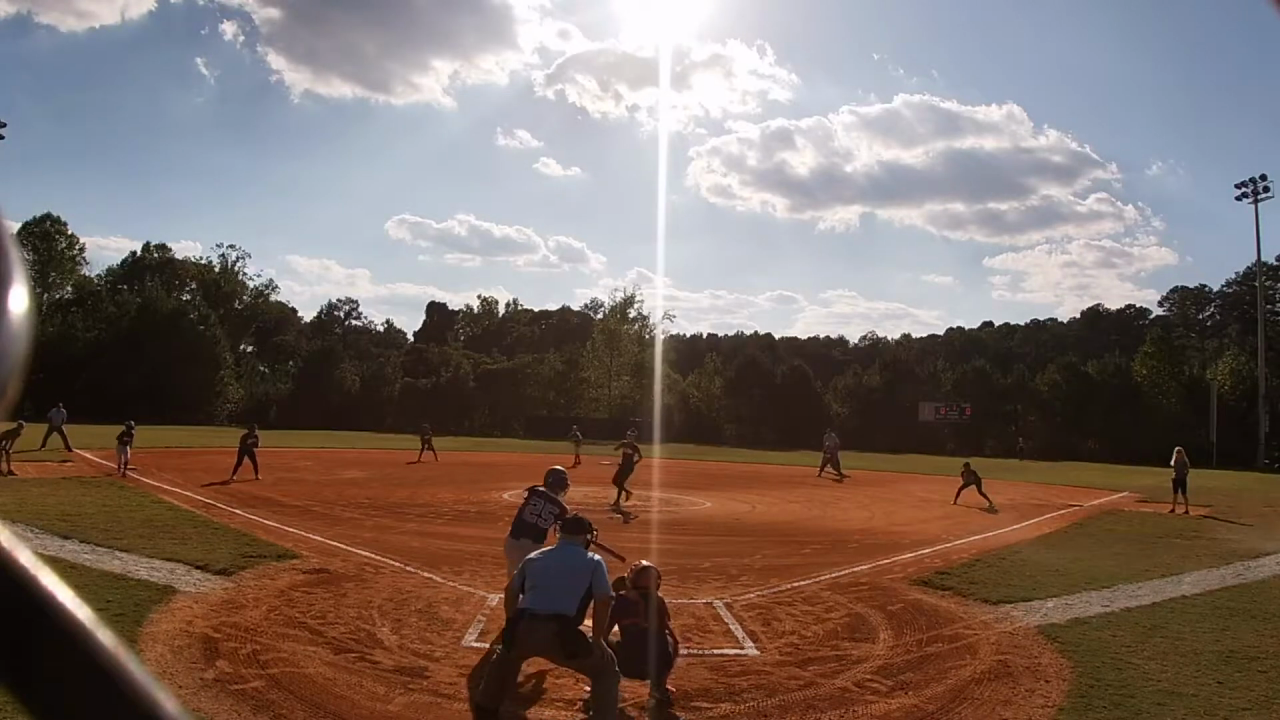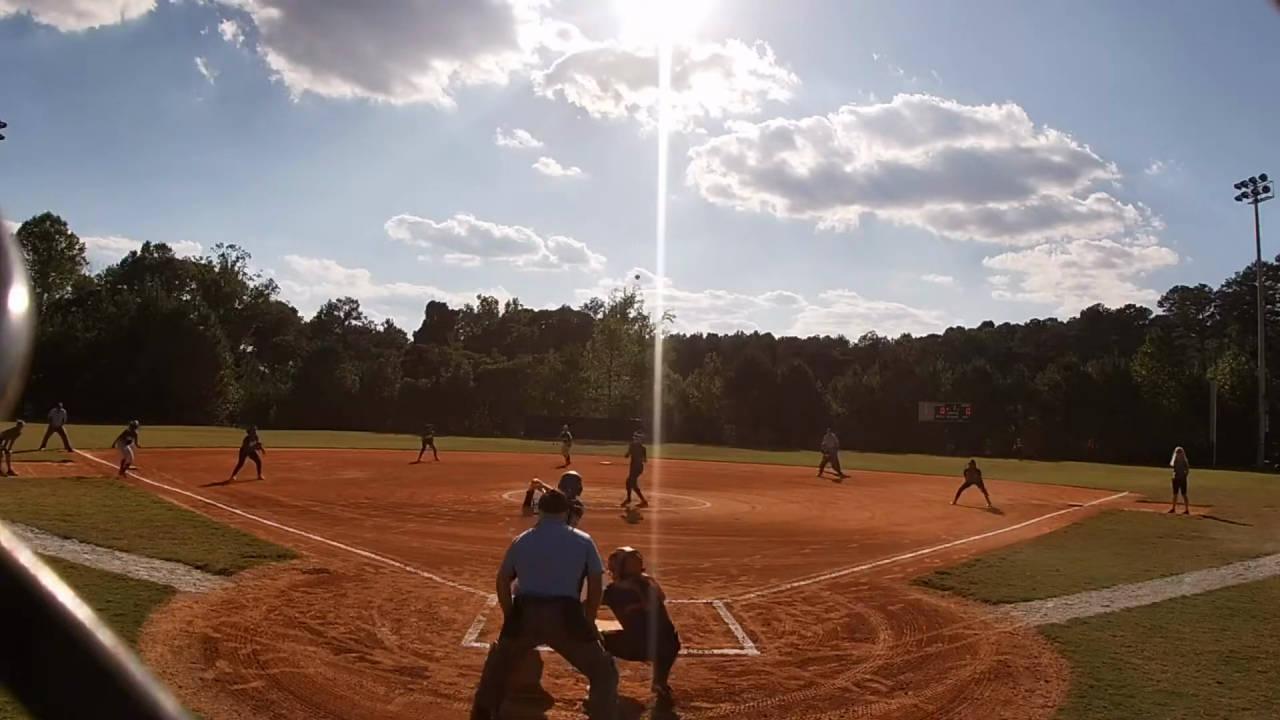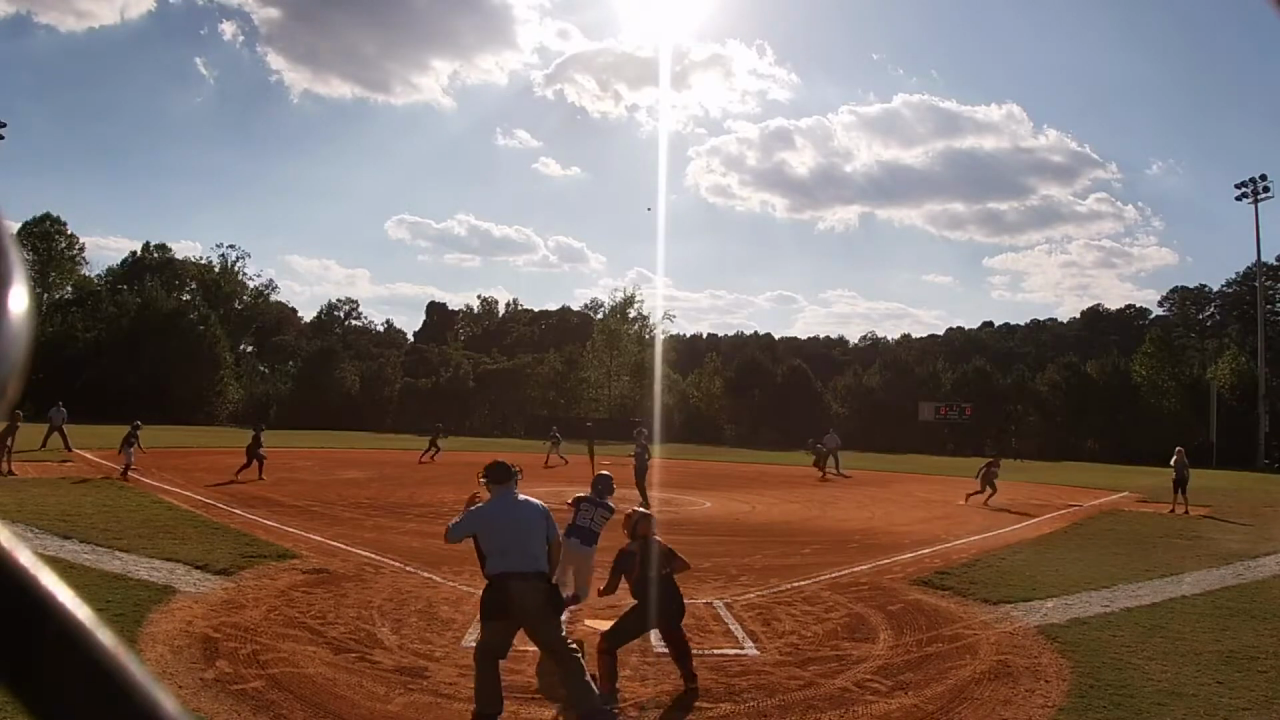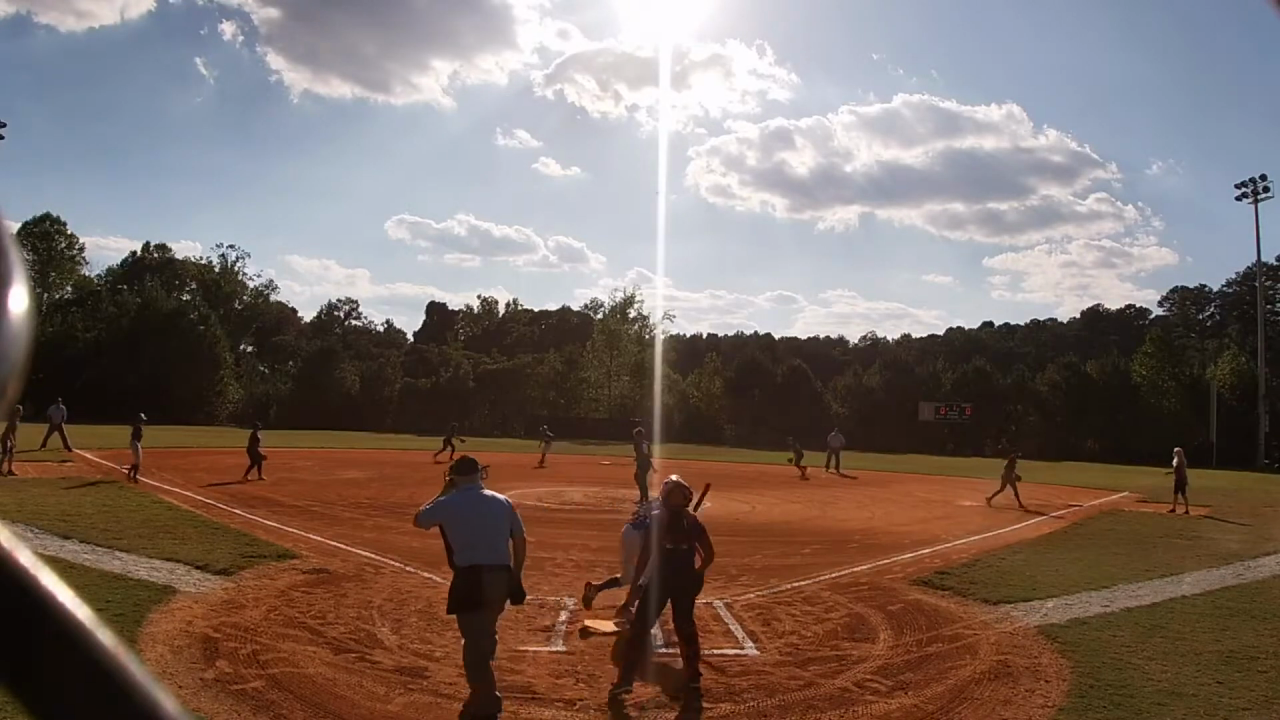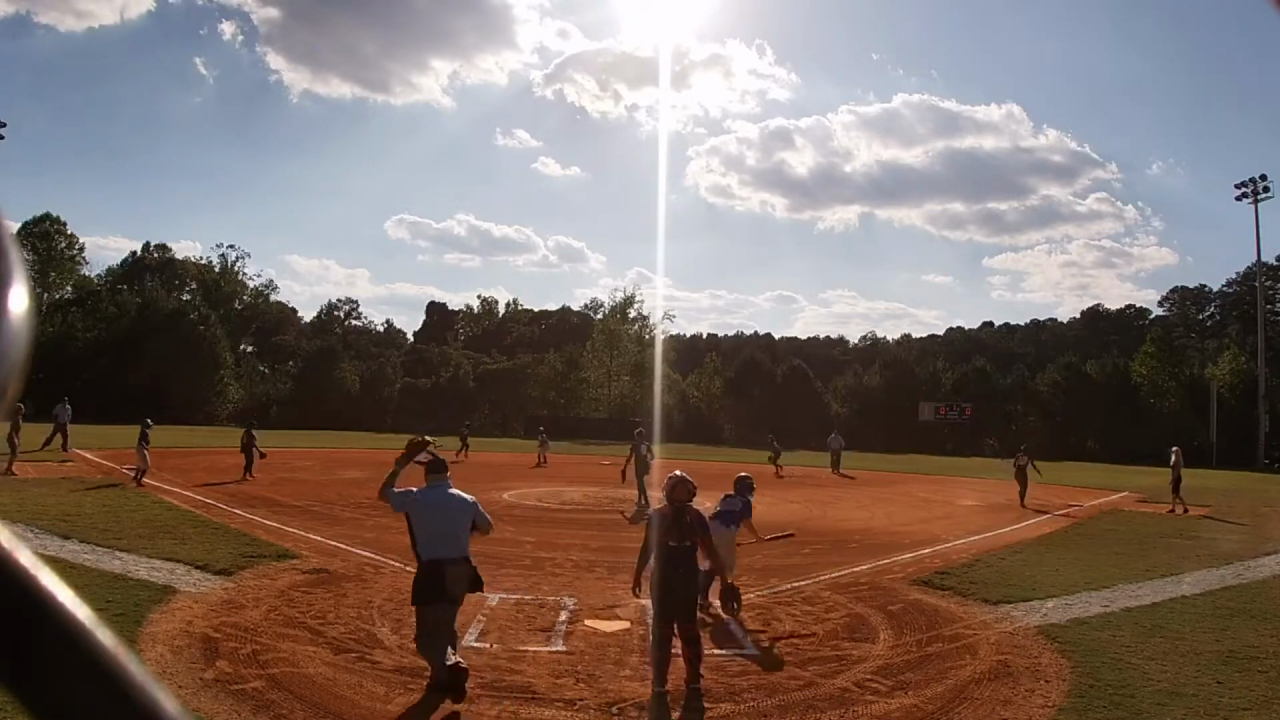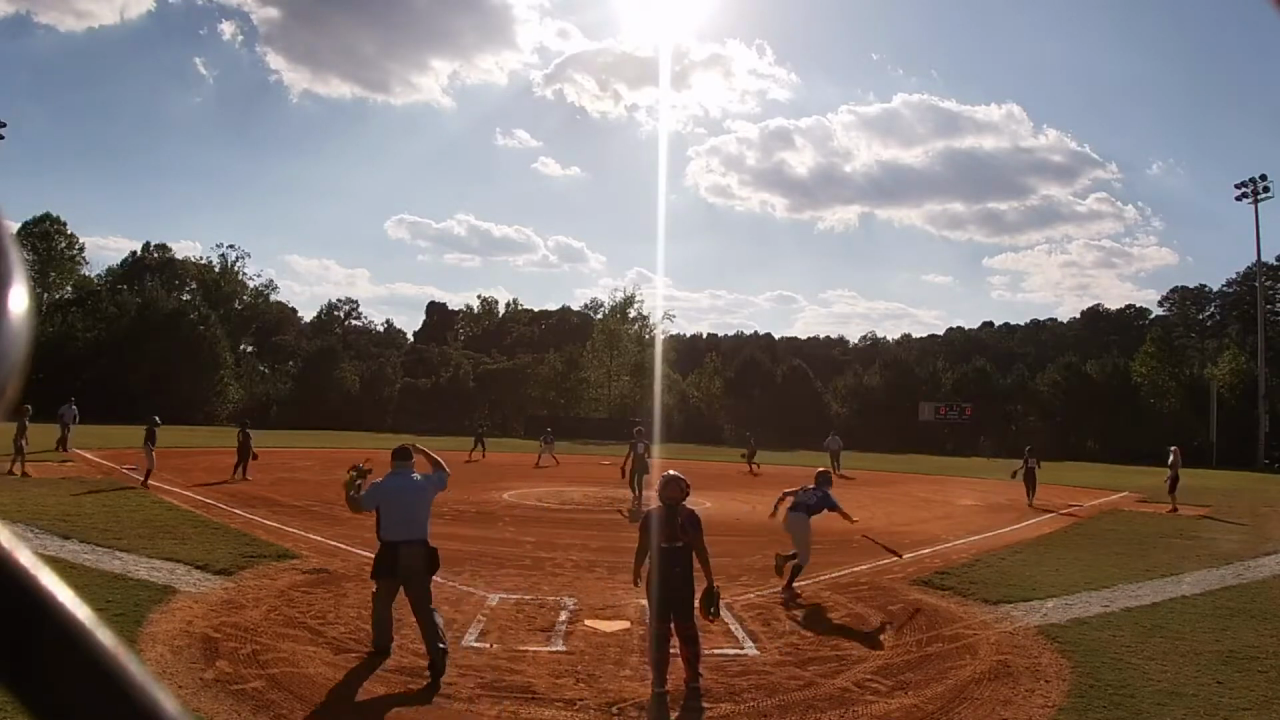
dt=0.3s
person 1, frame 1
left shoulder: (534, 557)
right shoulder: (593, 561)
left elbow: (511, 592)
right elbow: (603, 602)
right wrist: (597, 639)
left hip: (523, 630)
right hip: (560, 633)
left knee: (504, 656)
right knee: (605, 668)
person 1, frame 2
left shoulder: (521, 540)
right shoulder: (583, 540)
left elbow: (502, 582)
right elbow: (595, 584)
left wrist: (510, 617)
right wrist: (589, 620)
left hip: (525, 615)
right hip: (565, 616)
left knee: (500, 656)
right knee: (602, 668)
person 1, frame 3
left shoulder: (480, 513)
right shoulder: (538, 507)
left elbow: (450, 536)
right elbow: (556, 546)
left hip: (501, 593)
right hip: (538, 590)
left knee: (488, 653)
right knee: (563, 653)
person 1, frame 4
left shoulder: (447, 504)
right shoulder: (502, 502)
left elbow: (418, 520)
right elbow: (520, 541)
left wrist: (444, 492)
right wrist: (515, 575)
left hip: (471, 582)
right hip: (502, 579)
left knee: (476, 646)
right knee: (485, 638)
person 1, frame 5
left shoulder: (415, 498)
right shoulder: (465, 500)
left elbow: (383, 494)
right elbow: (487, 527)
left wrist: (398, 467)
left hip: (433, 573)
right hip: (461, 571)
left knee: (427, 633)
right knee: (444, 625)
left ankle: (451, 668)
right ankle: (444, 679)
person 1, frame 6
left shoulder: (381, 486)
right shoulder: (426, 482)
left elbow: (356, 506)
right elbow: (444, 471)
left wrist: (349, 488)
right wrist: (422, 450)
left hip: (391, 554)
right hip: (420, 553)
left knee: (383, 602)
right knee: (424, 607)
left ankle: (382, 645)
right ankle: (437, 656)
person 2, frame 1
left shoulder: (622, 600)
right shoulder: (658, 600)
left elbow: (602, 633)
right elbow: (667, 628)
left hip: (629, 664)
right hip: (659, 664)
right knee: (669, 642)
right ankle: (659, 689)
person 2, frame 2
left shoulder: (615, 590)
right shoulder: (649, 582)
left hip: (638, 646)
right hip: (668, 646)
left knee: (599, 640)
right ankle: (661, 684)
person 2, frame 3
left shoulder: (626, 553)
right shoulder: (661, 547)
left elbow: (610, 589)
right elbow: (684, 566)
left wrist: (600, 591)
left hip: (648, 607)
right hip: (674, 605)
left knee: (607, 643)
right knee: (674, 636)
left ankle: (608, 695)
right ankle: (689, 681)
person 2, frame 4
left shoulder: (657, 519)
right shoulder: (692, 521)
left elbow: (645, 556)
right elbow: (709, 555)
left wrist: (634, 587)
right wrist: (697, 572)
left hip: (662, 579)
right hip: (687, 581)
left knee: (639, 629)
right knee: (686, 630)
left ankle: (624, 682)
right ankle: (693, 684)
person 2, frame 5
left shoulder: (657, 516)
right shoulder: (696, 517)
left elbow: (647, 549)
right elbow: (710, 550)
left hip: (663, 579)
right hip: (688, 579)
left knee: (662, 632)
right knee: (689, 630)
left ankle: (659, 687)
right ankle: (693, 684)
person 2, frame 6
left shoulder: (651, 516)
right shoulder: (689, 516)
left elbow: (649, 549)
right elbow: (700, 551)
left hip: (658, 580)
right hip: (683, 580)
left knee: (659, 632)
right knee: (686, 630)
left ankle: (659, 687)
right ankle: (693, 684)
